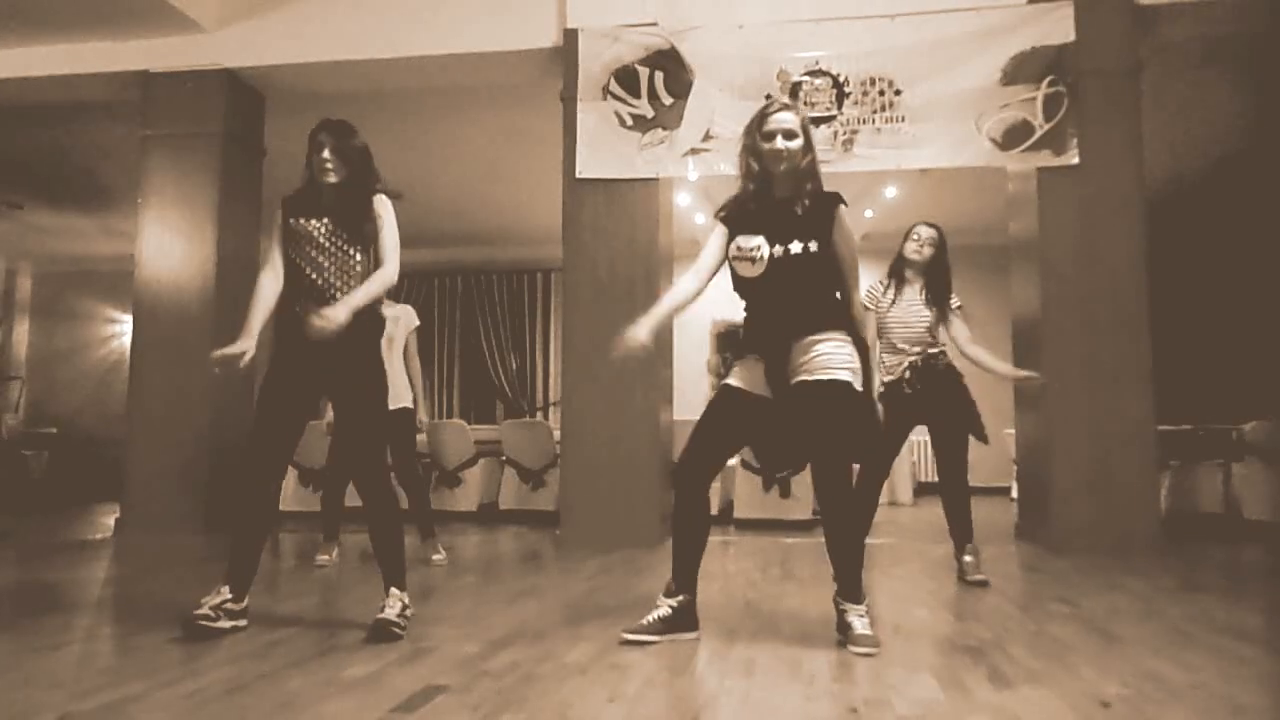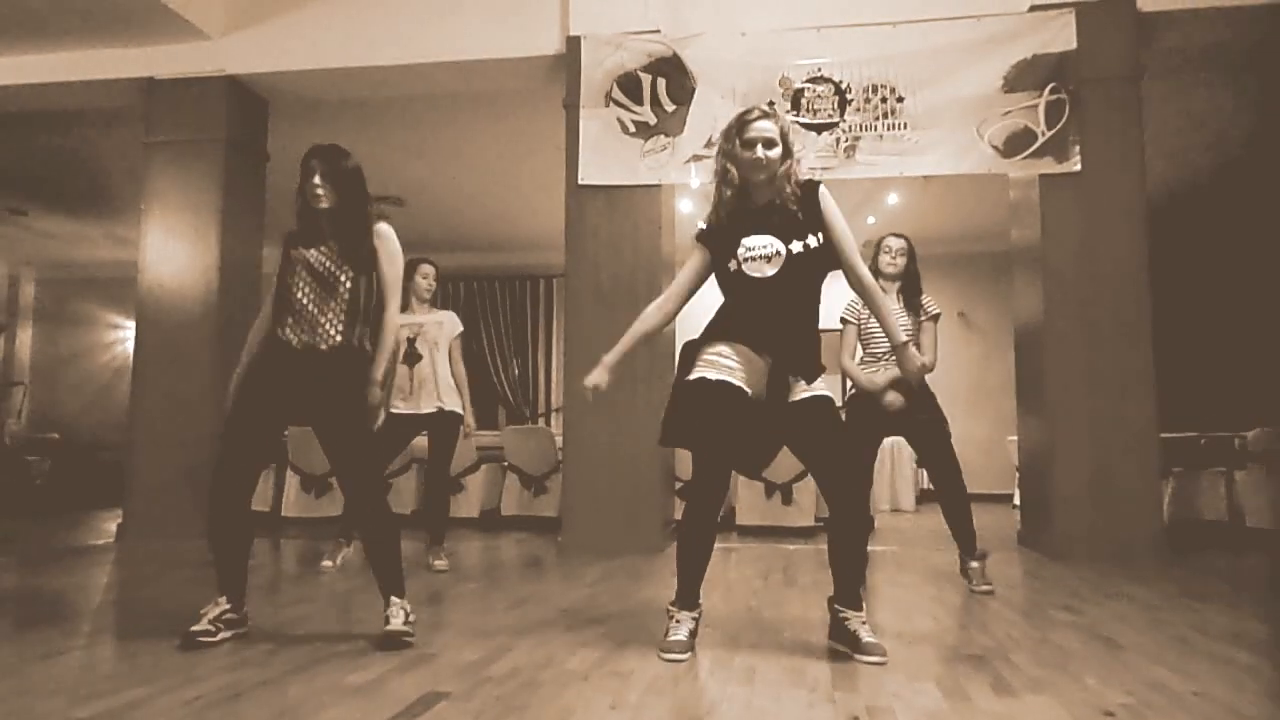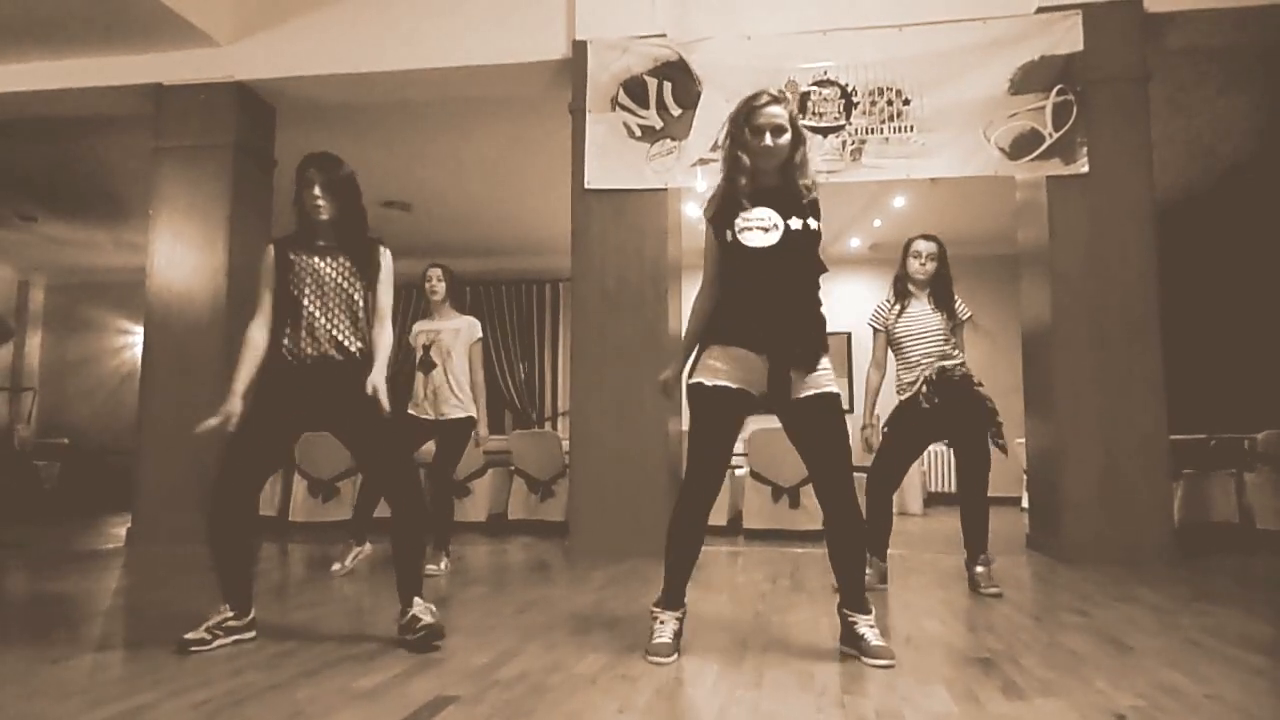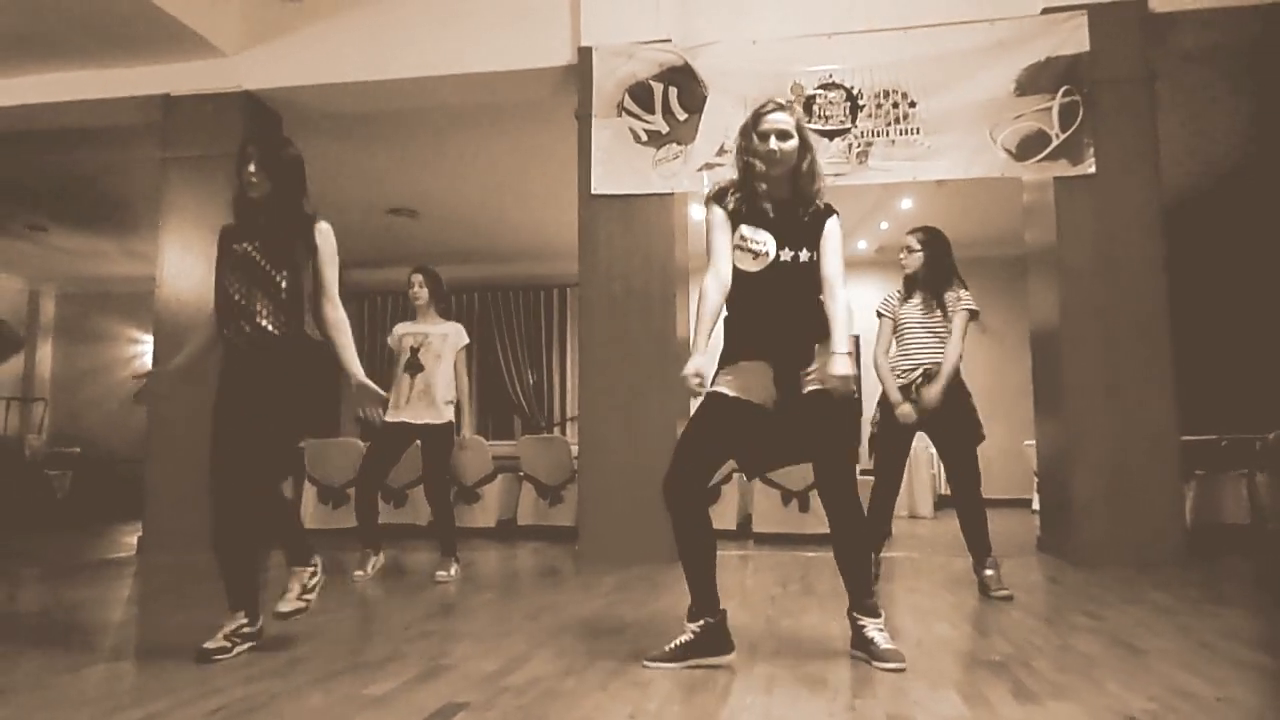
dt=0.7s
person 1, frame 1
left shoulder: (827, 208)
right shoulder: (736, 215)
left elbow: (852, 292)
right elbow: (695, 278)
left wrist: (860, 367)
right wrist: (649, 321)
left hip: (820, 347)
right hip: (759, 358)
left knee: (832, 479)
right knee: (691, 469)
left ankle: (851, 605)
right ankle: (679, 603)
person 1, frame 2
left shoulder: (812, 199)
right shoulder: (721, 228)
left elbow: (857, 271)
right elbow: (670, 298)
left wrist: (900, 340)
right wrist: (610, 359)
left hip: (798, 365)
right hip: (730, 357)
left knee: (849, 491)
right knee: (708, 488)
left ankle: (848, 614)
right ankle: (684, 613)
person 1, frame 3
left shoulder: (807, 201)
right shoulder: (725, 204)
right elbow: (710, 289)
right wrist: (679, 360)
left hip: (802, 356)
right hip: (732, 351)
left knee: (838, 488)
right knee: (699, 485)
left ankle: (856, 617)
right ankle: (669, 612)
person 1, frame 4
left shoulder: (822, 217)
right shoulder: (728, 204)
left elbow: (834, 287)
right elbow: (716, 278)
left wrist: (842, 349)
right wrist: (699, 351)
left hip: (815, 366)
right hip: (745, 367)
left knee: (840, 494)
right knee: (681, 485)
left ankle: (866, 621)
right ankle: (708, 625)
person 2, frame 1
left shoulder: (374, 204)
right shoulder: (291, 210)
left elbow: (389, 271)
right elbow: (273, 273)
left wrist: (343, 307)
right wrist: (248, 337)
left hip: (355, 348)
right hip: (296, 348)
left knee: (368, 470)
right knee: (262, 469)
left ankle: (396, 594)
right ankle: (233, 594)
person 2, frame 2
left shoulder: (376, 236)
right shoulder: (291, 244)
left elbow: (390, 310)
right elbow: (269, 316)
left wrist: (374, 381)
right wrist: (237, 380)
left hip: (337, 376)
right hip: (277, 373)
left knee: (362, 490)
right knee: (228, 483)
left ankle: (395, 603)
right ankle: (230, 604)
person 2, frame 3
left shoulder: (375, 255)
right shoulder: (279, 253)
left elbow: (383, 326)
right elbow: (262, 323)
left wrist: (377, 373)
right wrist: (236, 394)
left hip: (351, 385)
right hip: (288, 383)
left knee: (405, 491)
right knee: (230, 494)
left ankle: (412, 605)
right ankle: (237, 612)
person 2, frame 4
left shoulder: (314, 230)
right shoulder: (230, 237)
left elbow: (330, 305)
right elbow: (221, 316)
left wrist: (355, 373)
right wrist: (169, 368)
left hip: (291, 366)
right hip: (240, 371)
left knee: (255, 481)
right knee: (227, 492)
left ankle: (303, 562)
right ankle: (245, 616)
person 3, frame 1
left shoulder: (943, 296)
right shoulder: (878, 292)
left elbow: (966, 344)
right elbow: (866, 348)
left wrist: (1010, 371)
left hip: (939, 386)
right hip: (896, 391)
left knee: (953, 473)
right knee: (871, 471)
left ankle: (965, 553)
right ankle: (853, 553)
person 3, frame 2
left shoulder: (921, 303)
right shoulder: (858, 305)
left elbow: (929, 358)
right elbow: (846, 360)
left wrist: (889, 374)
right wrist: (876, 391)
left hip: (912, 395)
right hip: (869, 398)
left knee: (948, 477)
right knee: (855, 482)
left ankle: (971, 559)
person 3, frame 3
left shoulder: (951, 305)
right shoulder: (887, 310)
left elbow: (961, 357)
right elbow: (877, 368)
left wrist: (982, 406)
right wrist: (868, 421)
left hip: (959, 397)
right hip: (914, 404)
left knee: (974, 482)
right knee: (879, 480)
left ankle: (978, 564)
right ankle: (876, 564)
person 3, frame 4
left shoulder: (958, 297)
right shoulder: (893, 300)
left elbow: (955, 348)
right elbow: (881, 353)
left wrist: (938, 387)
right wrist: (896, 398)
left hip: (945, 394)
right hip: (899, 396)
left knee: (965, 480)
right knee: (885, 480)
left ankle: (986, 567)
right ankle: (869, 561)
person 4, frame 1
left shoulder: (403, 313)
left elbow: (413, 360)
left wrist: (421, 405)
right wrist: (331, 407)
left hip: (397, 404)
left knee: (408, 472)
right knee: (337, 473)
left ankle: (430, 538)
right ankle: (330, 540)
person 4, frame 2
left shoulder: (448, 319)
right shoulder: (393, 324)
left elbow: (458, 366)
left wrist: (468, 410)
left hip: (444, 408)
right hip: (403, 409)
left knee: (438, 476)
left ankle: (436, 546)
right ankle: (344, 540)
person 4, frame 3
left shoulder: (468, 325)
right shoulder: (418, 328)
left elbow: (477, 374)
right elbow: (419, 371)
left wrist: (482, 420)
left hip: (457, 415)
right hip: (419, 411)
left knee: (439, 479)
left ankle: (440, 551)
right ankle: (359, 541)
person 4, frame 4
left shoulder: (454, 331)
right shoulder: (400, 331)
left elbow: (461, 378)
right elbow: (397, 374)
left wrist: (466, 421)
right wrist: (382, 406)
left hip: (438, 418)
right hip: (399, 416)
left knee: (436, 488)
right knee: (366, 481)
left ankle: (449, 556)
right ankle: (372, 551)
